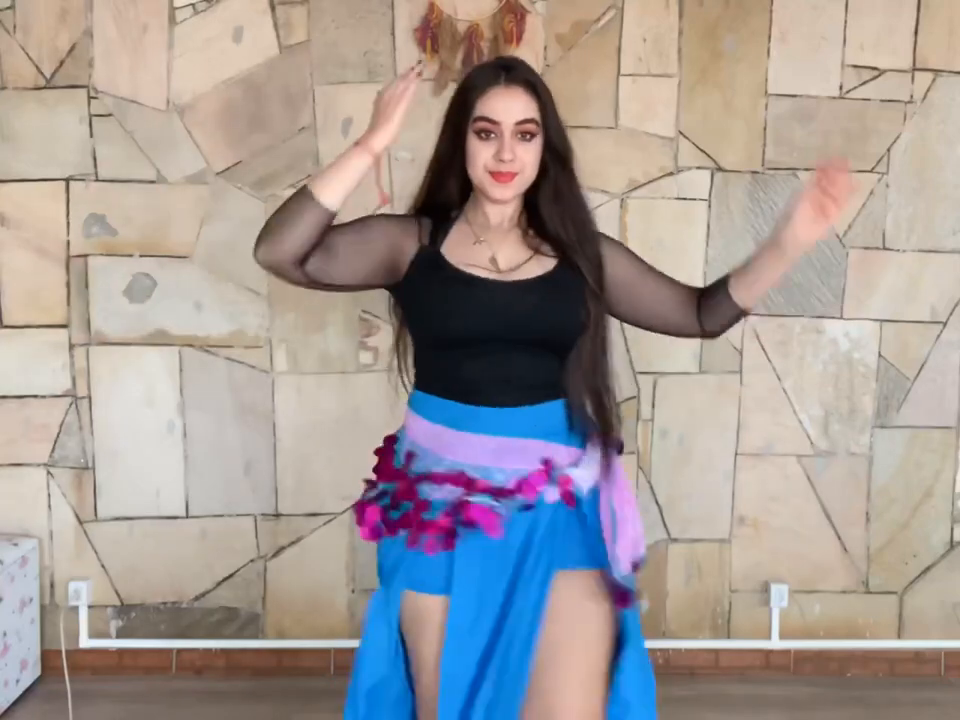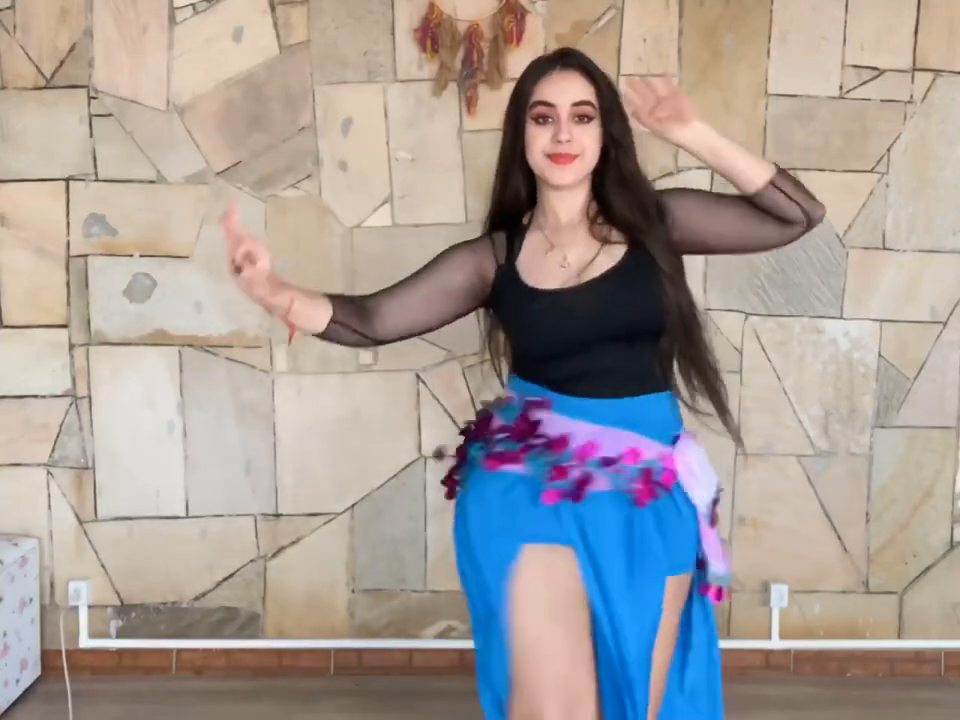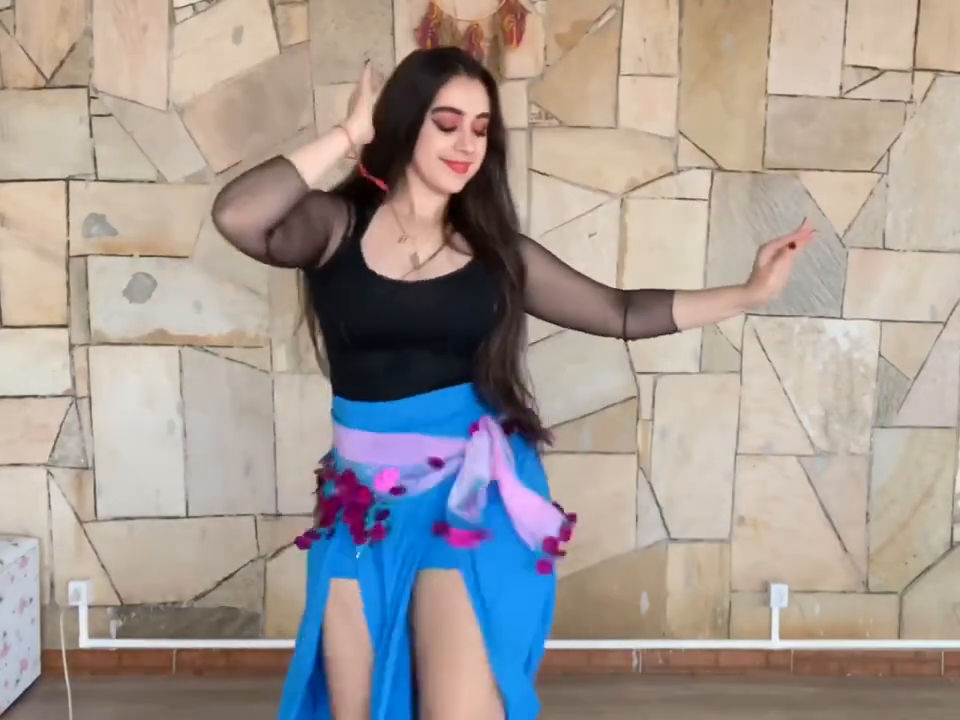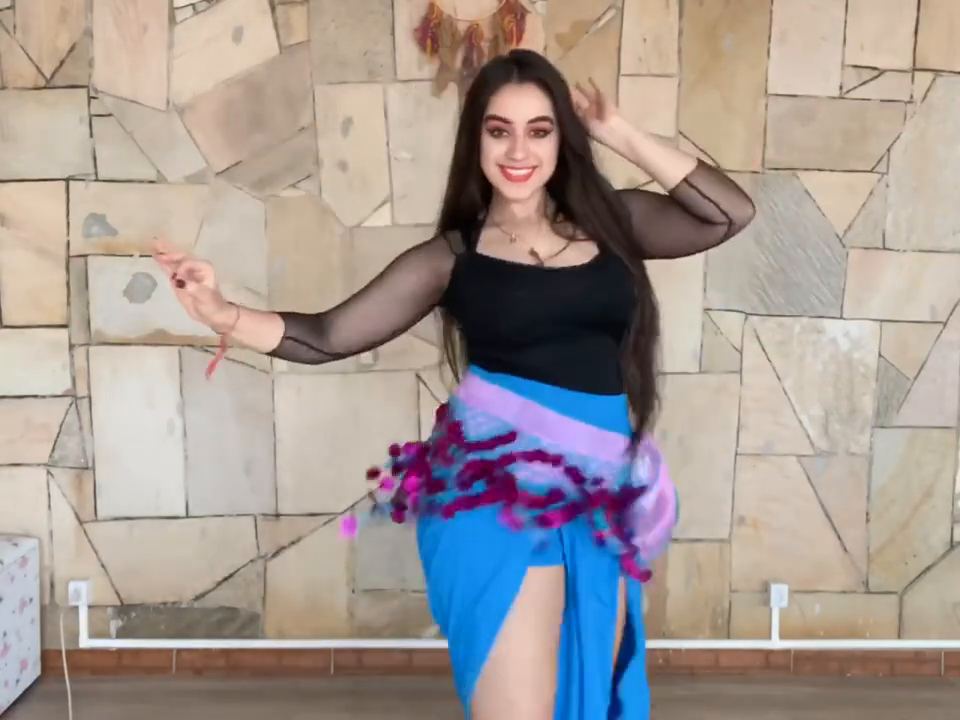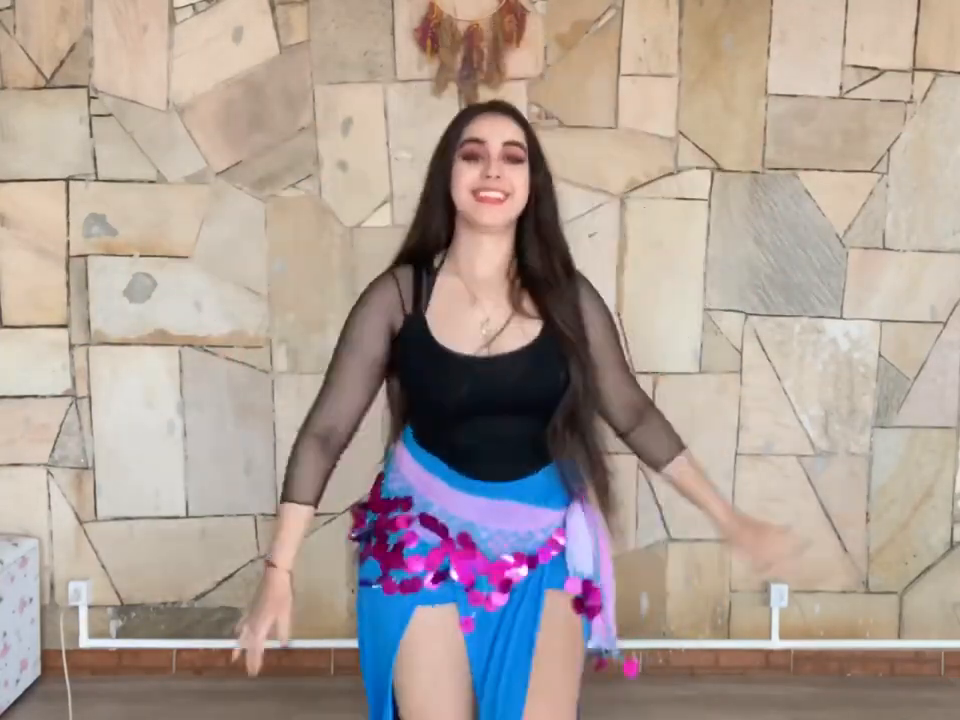
dt=1s
person 1, frame 1
left shoulder: (580, 252)
right shoulder: (411, 243)
left elbow: (699, 312)
right elbow: (281, 253)
left wrist: (786, 244)
right wrist: (370, 147)
left hip: (553, 505)
right hip: (436, 506)
person 1, frame 2
left shoulder: (657, 223)
right shoulder: (491, 258)
left elbow: (798, 216)
right elbow: (373, 318)
left wrist: (695, 135)
right wrist: (283, 297)
left hip: (654, 496)
right hip: (535, 486)
person 1, frame 3
left shoulder: (499, 251)
right shoulder: (333, 226)
left elbow: (620, 313)
right elbow: (236, 216)
left wrist: (748, 292)
right wrist: (347, 135)
left hip: (472, 494)
right hip: (364, 502)
person 1, frame 4
left shoulder: (610, 222)
right shoulder: (450, 255)
left elbow: (730, 214)
right elbow: (330, 335)
left wrist: (617, 132)
right wrist: (224, 315)
left hip: (601, 500)
right hip: (495, 491)
person 1, frame 5
left shoulder: (568, 297)
right shoulder: (399, 294)
left elbow: (632, 412)
right elbow: (325, 431)
left wrist: (726, 516)
right wrist: (279, 569)
left hip: (546, 543)
right hip: (427, 541)
